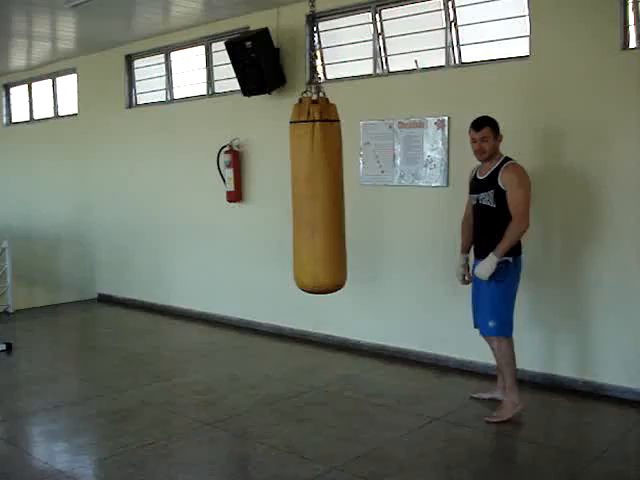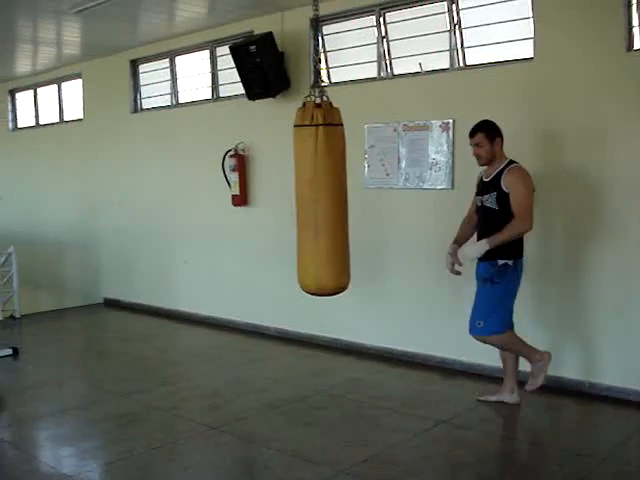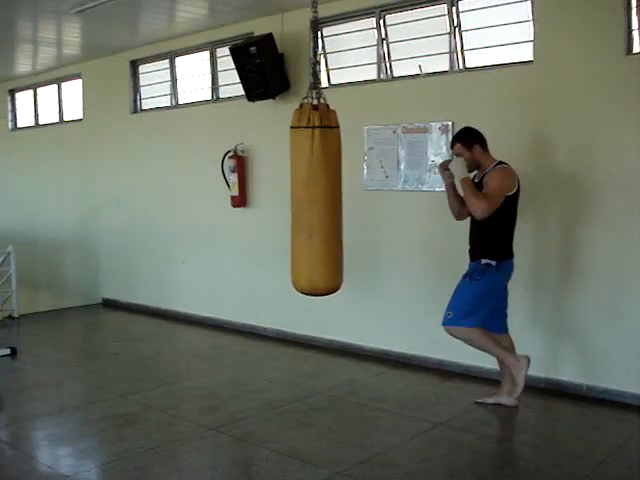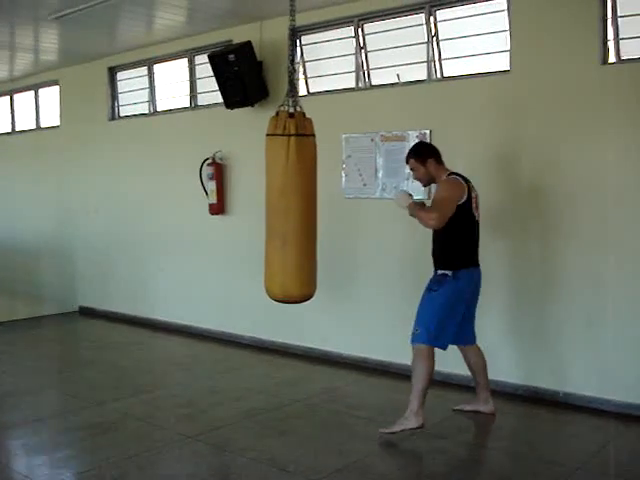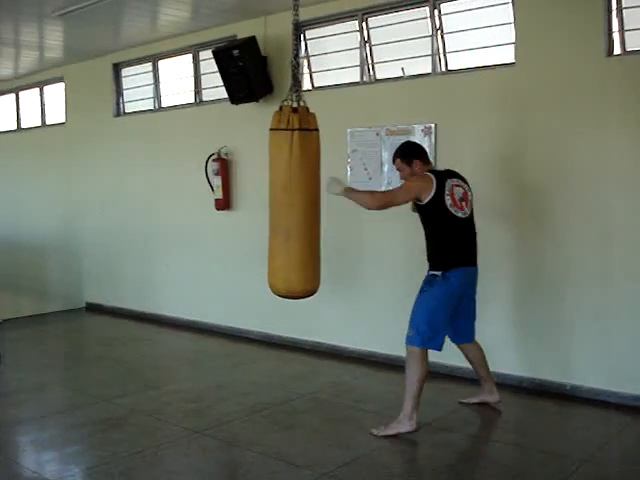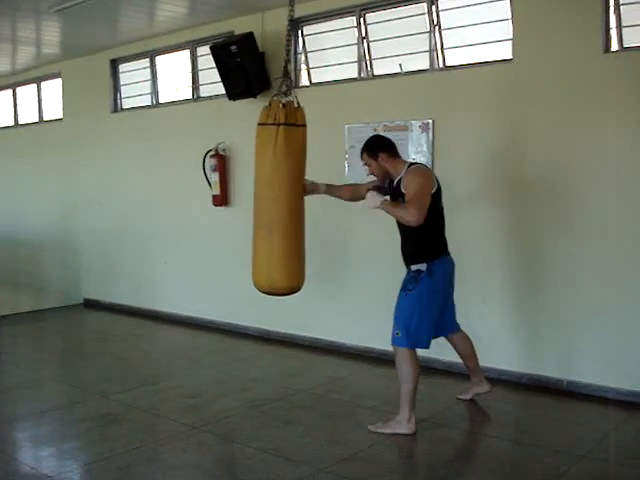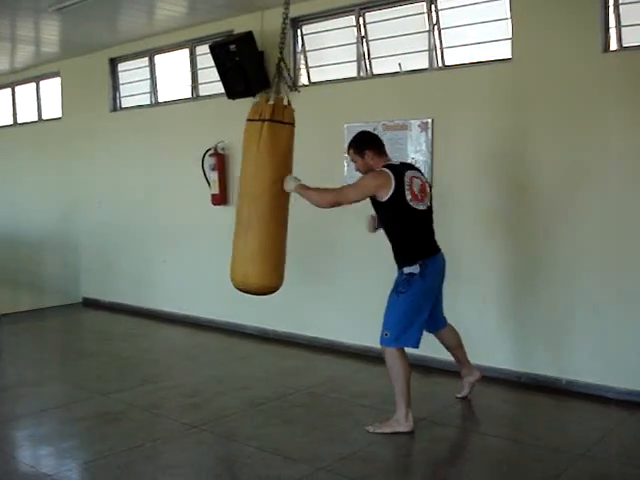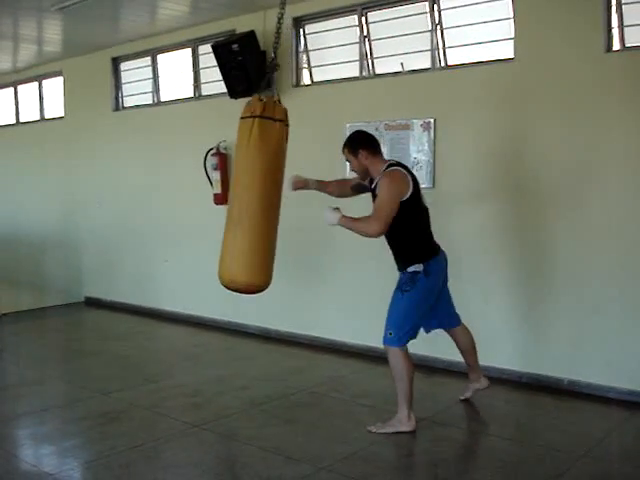
dt=0.2s
person 1, frame 1
left shoulder: (512, 173)
right shoulder: (475, 174)
left elbow: (520, 222)
left wrist: (495, 257)
right wrist: (462, 258)
left hip: (502, 263)
right hip: (482, 264)
left knee: (495, 329)
right knee: (491, 328)
left ankle: (512, 397)
right ankle: (502, 387)
person 1, frame 2
left shoulder: (515, 175)
right shoulder: (484, 177)
left elbow: (523, 223)
right elbow: (473, 217)
left wrist: (485, 243)
right wrist: (455, 246)
left hip: (503, 264)
right hip: (487, 263)
left knee: (484, 329)
right knee: (501, 327)
left ankle: (536, 358)
right ankle: (510, 388)
person 1, frame 3
left shoulder: (501, 173)
right shoulder: (482, 175)
left elbow: (481, 210)
right elbow: (460, 213)
left wrist: (460, 178)
right wrist: (450, 182)
left hip: (490, 264)
right hip: (491, 263)
left knee: (454, 323)
right knee: (495, 327)
left ankle: (514, 362)
right ankle: (508, 391)
person 1, frame 4
left shoulder: (451, 185)
right shoulder: (458, 186)
left elbow: (434, 221)
left wrist: (413, 205)
right wrist: (422, 209)
left hip: (452, 276)
right hip: (470, 273)
left knee: (422, 342)
right knee: (465, 340)
left ankle: (414, 414)
right ankle: (484, 399)
person 1, frame 5
left shoulder: (422, 182)
right shoulder: (458, 180)
left elbow: (377, 201)
left wrist: (343, 189)
left hip: (445, 275)
right hip: (467, 271)
left knee: (416, 343)
right knee: (462, 336)
left ankle: (406, 418)
right ankle: (489, 390)
person 1, frame 6
left shoulder: (418, 173)
right shoulder: (395, 179)
left elbow: (414, 217)
right elbow: (361, 192)
left wrist: (382, 203)
right wrist: (318, 187)
left hip: (427, 269)
right hip: (437, 264)
left knee: (403, 343)
right knee: (448, 328)
left ankle: (405, 419)
right ankle: (478, 380)
person 1, frame 7
left shoulder: (379, 178)
right shoulder: (412, 172)
left elbow: (329, 200)
left wrist: (296, 186)
right wrist: (383, 220)
left hip: (416, 271)
right hip: (432, 261)
left knee: (391, 343)
right knee: (436, 323)
left ankle: (402, 418)
right ankle: (467, 371)
person 1, frame 8
left shoulder: (393, 177)
right shoulder: (374, 178)
left elbow: (376, 227)
right elbow: (342, 186)
left wrist: (338, 219)
right wrist: (310, 183)
left hip: (420, 269)
right hip: (431, 263)
left knee: (393, 342)
right knee: (450, 323)
left ankle: (404, 417)
right ankle: (477, 377)
